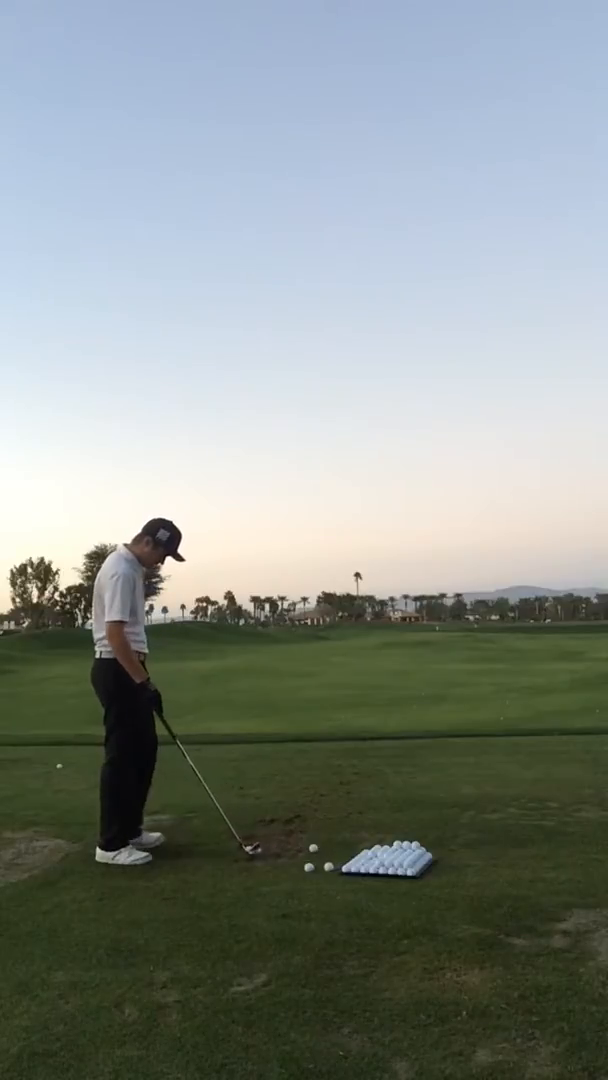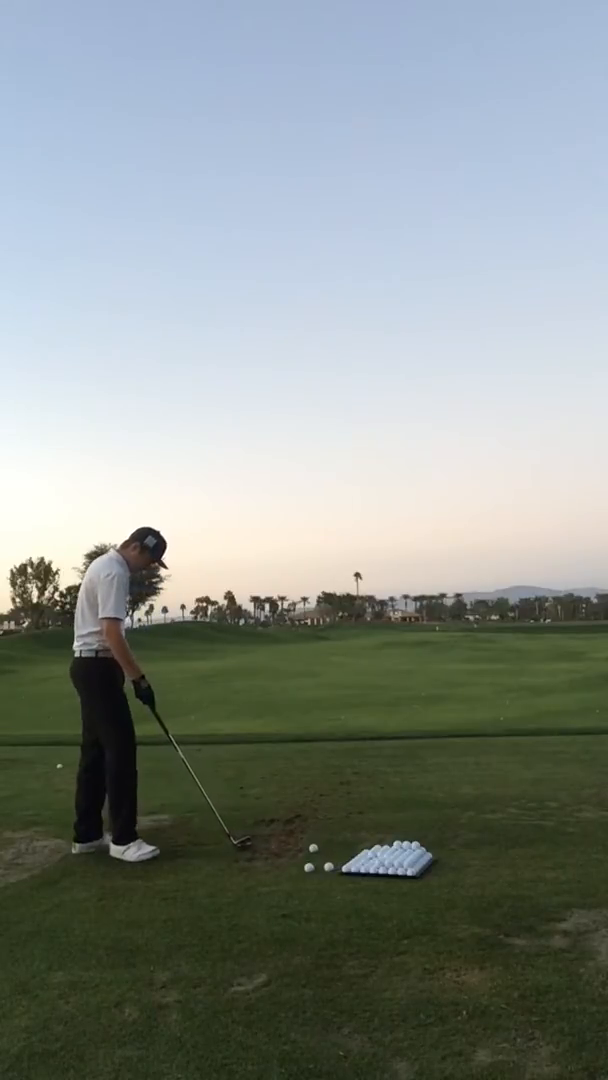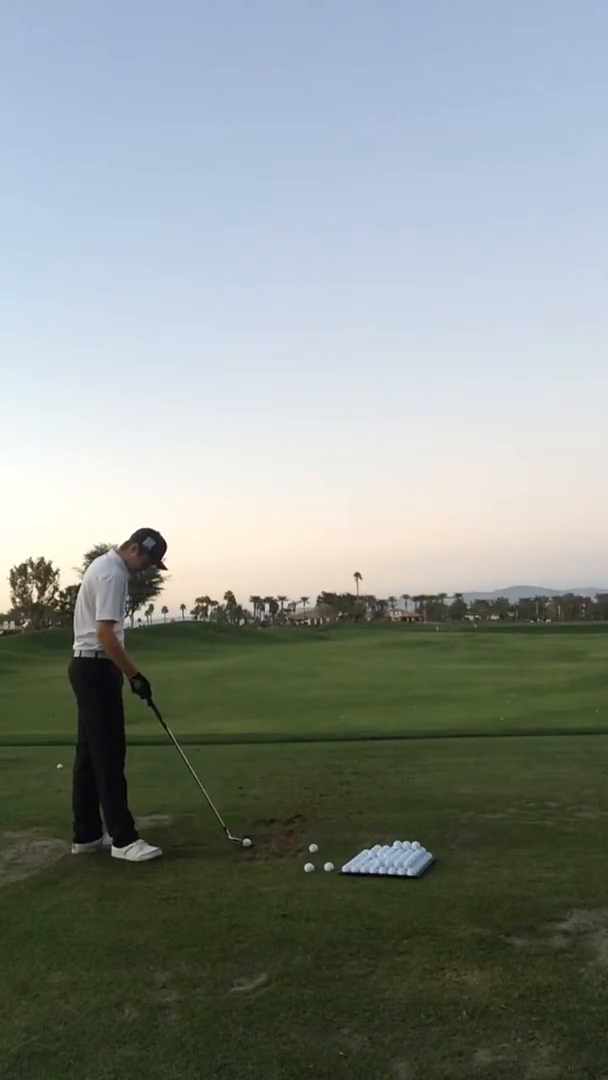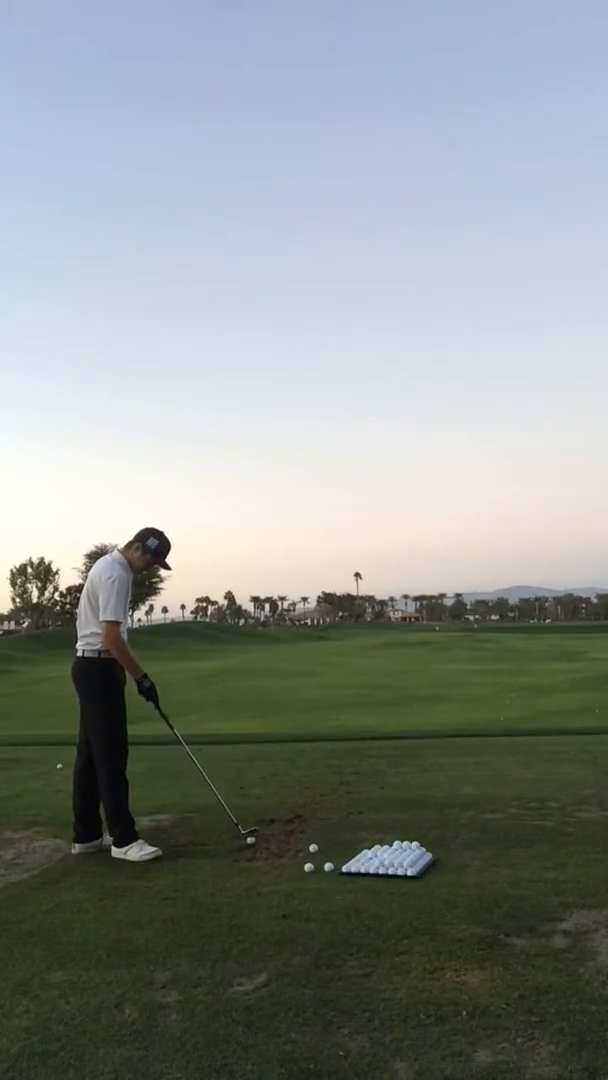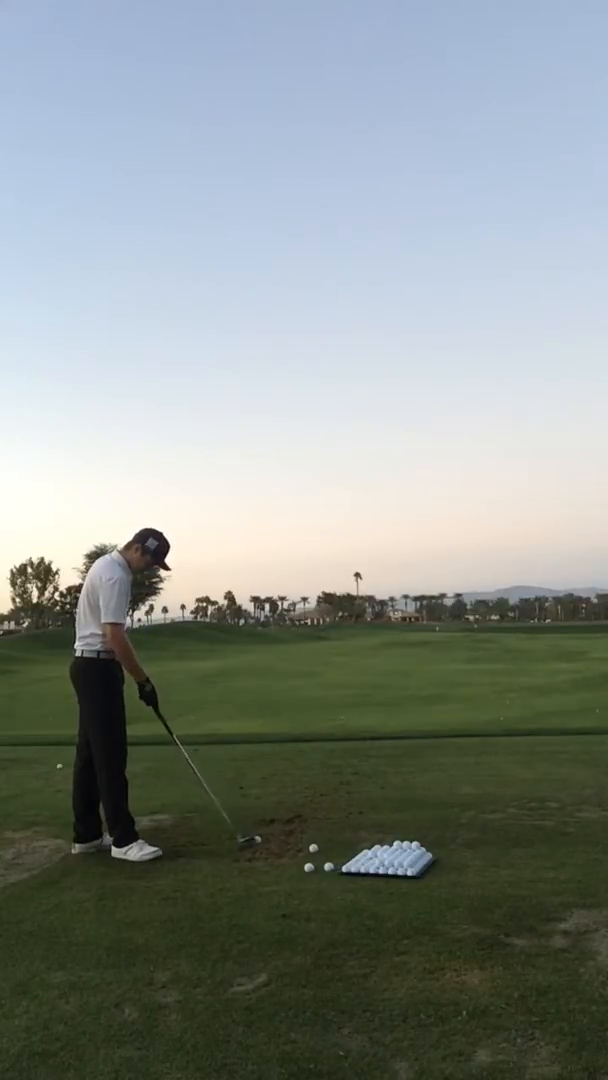
dt=1s
person 1, frame 1
left shoulder: (130, 566)
right shoulder: (121, 572)
right elbow: (115, 634)
right wrist: (143, 682)
left hip: (127, 670)
right hip: (117, 672)
left knee: (144, 750)
right knee: (122, 756)
left ankle: (128, 829)
right ankle: (112, 843)
person 1, frame 2
left shoulder: (104, 565)
right shoulder: (114, 572)
right elbow: (112, 632)
right wrist: (138, 678)
left hip: (90, 665)
right hip: (98, 666)
left knee: (95, 751)
right knee: (121, 747)
left ankle: (86, 834)
right ankle: (123, 837)
person 1, frame 3
left shoulder: (104, 565)
right shoulder: (113, 574)
right elbow: (105, 634)
left wrist: (126, 672)
right wrist: (134, 675)
left hip: (87, 665)
right hip: (97, 668)
left knee: (90, 752)
right knee: (109, 753)
left ankle: (86, 834)
right ankle: (123, 838)
person 1, frame 4
left shoulder: (108, 565)
right shoulder: (116, 575)
right elbow: (111, 635)
right wrist: (141, 677)
left hip: (90, 665)
right hip: (100, 668)
left knee: (91, 753)
right knee: (111, 754)
left ankle: (86, 834)
right ankle: (123, 838)
person 1, frame 5
left shoulder: (106, 565)
right shoulder: (115, 576)
right elbow: (115, 637)
right wrist: (143, 681)
left hip: (88, 665)
right hip: (98, 668)
left knee: (90, 753)
right knee: (111, 755)
left ankle: (87, 834)
right ankle: (123, 839)
